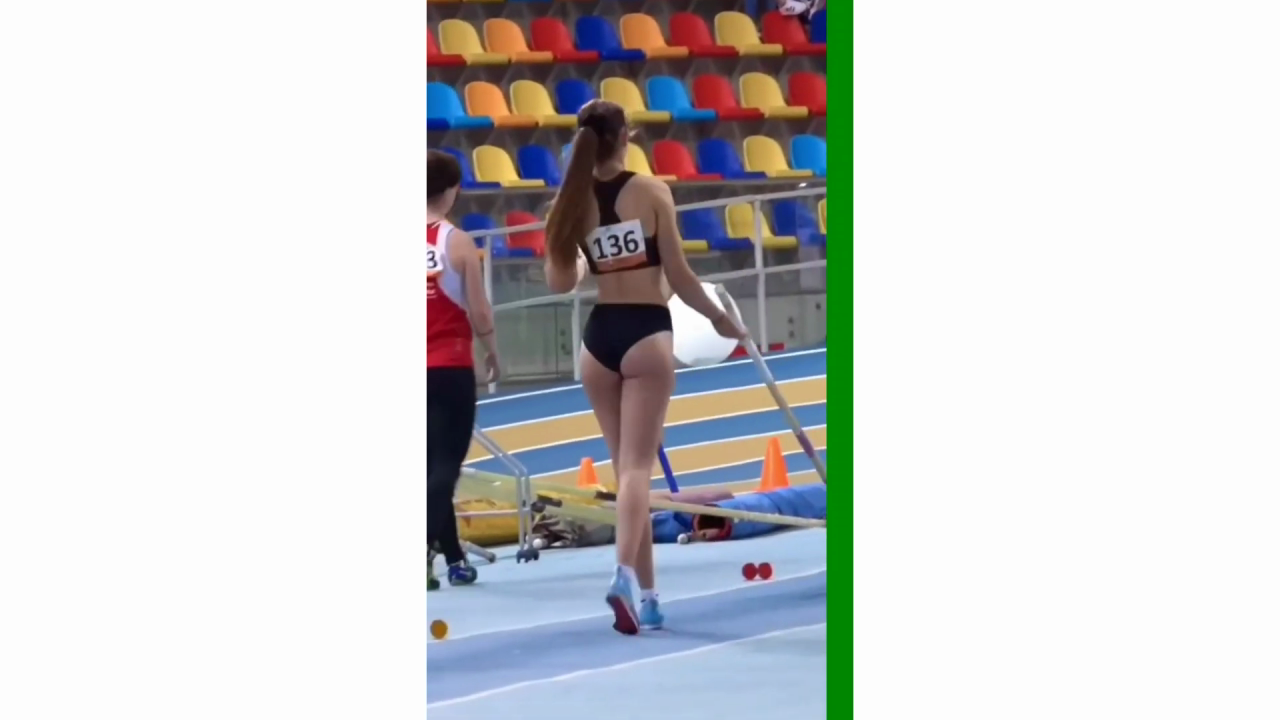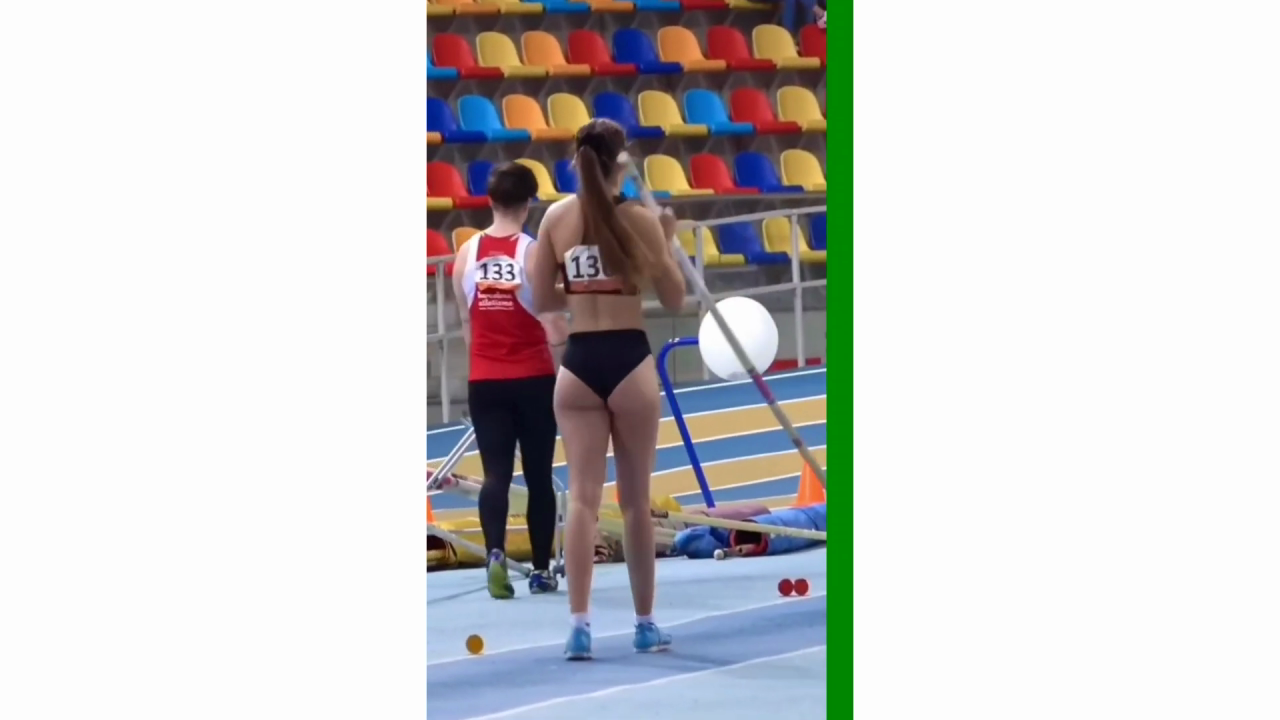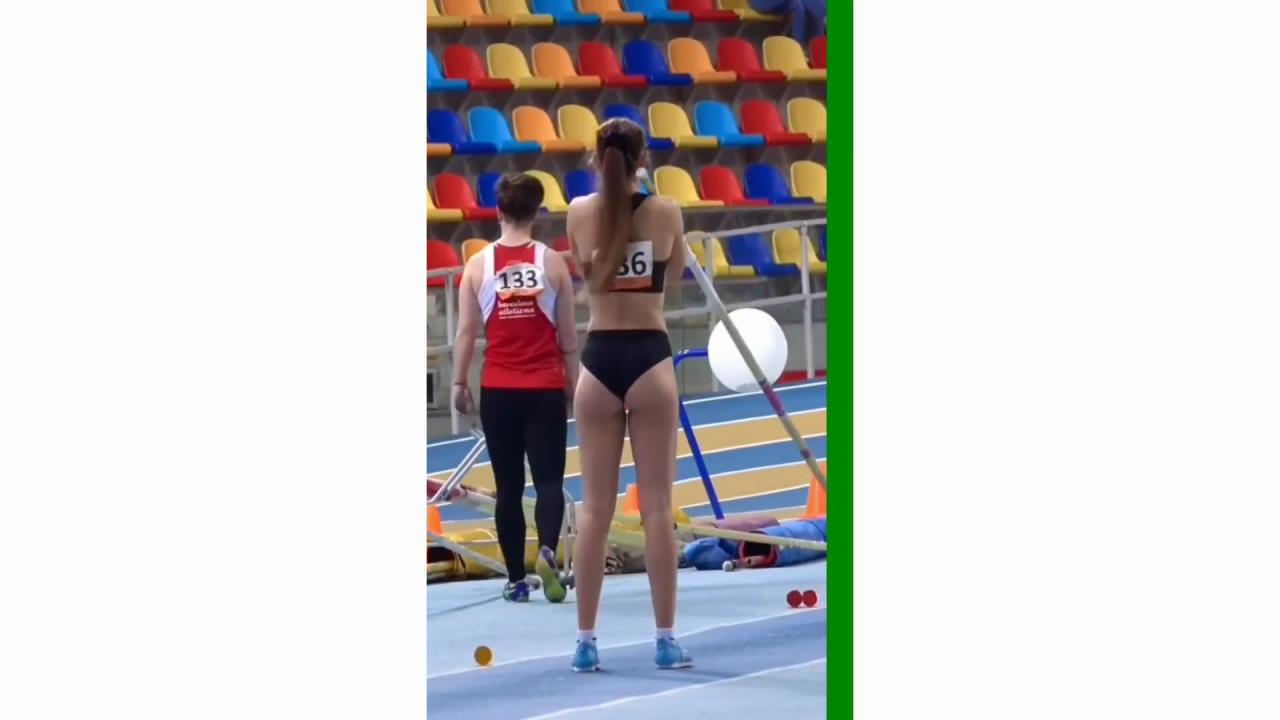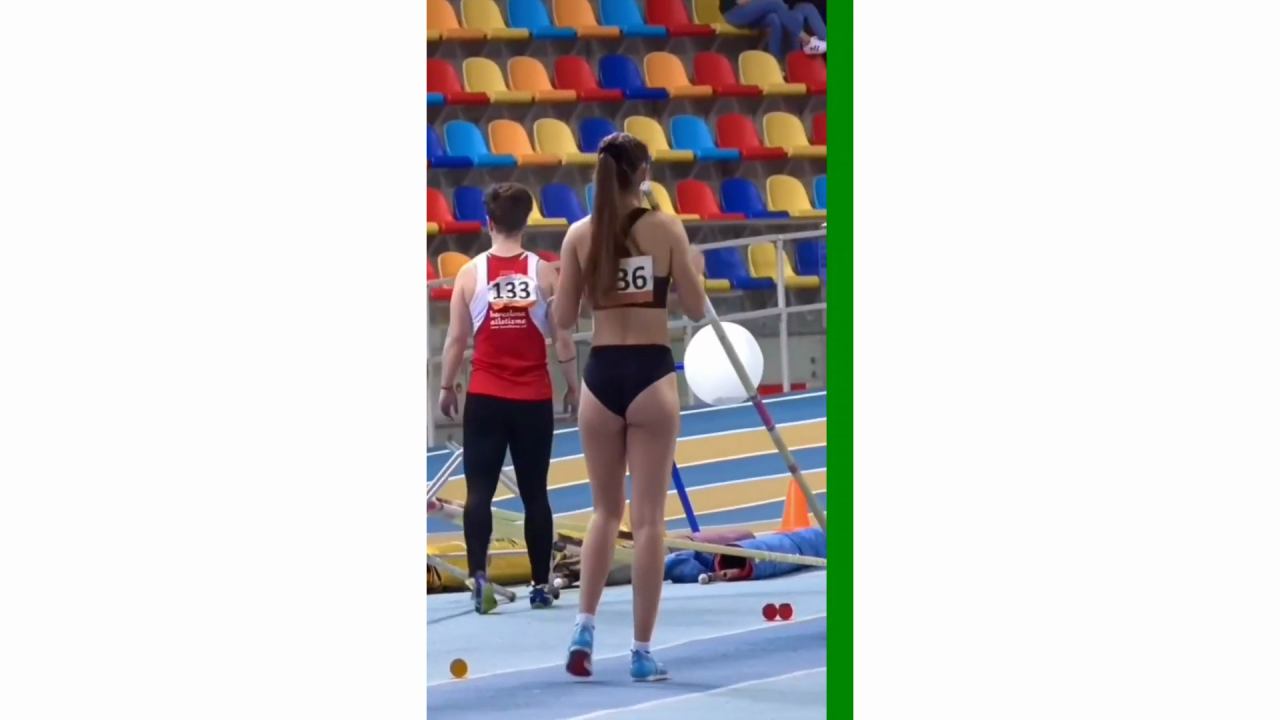
dt=0.7s
person 1, frame 1
left shoulder: (570, 199)
right shoulder: (653, 191)
left elbow: (559, 282)
right elbow: (678, 275)
right wrist: (719, 317)
left hip: (600, 337)
right hip: (647, 334)
left knee: (626, 469)
right knee: (639, 466)
left ankle: (644, 595)
right ankle: (626, 577)
person 1, frame 2
left shoulder: (556, 217)
right shoulder: (642, 220)
left elbow: (540, 299)
right elbow: (674, 300)
right wrist: (667, 243)
left hip: (577, 365)
right hip: (628, 361)
left knee: (582, 498)
right knee: (635, 502)
left ankle: (579, 624)
right ankle: (645, 624)
person 1, frame 3
left shoulder: (580, 211)
right shoulder: (666, 211)
left hip: (599, 361)
right hip: (650, 360)
left knee: (595, 507)
right knee: (657, 506)
left ankle: (586, 640)
right ankle: (666, 639)
person 1, frame 4
left shoulder: (579, 234)
right shoulder: (665, 227)
left elbow: (562, 318)
right elbow: (697, 309)
right wrist: (692, 268)
left hip: (600, 377)
right hip: (651, 376)
left knee: (605, 511)
right knee: (647, 519)
left ankle: (584, 626)
right ankle: (642, 651)
person 2, frame 1
right shoulder: (457, 241)
right elbow: (477, 308)
right wrist: (491, 352)
left hip: (418, 370)
right hip: (450, 368)
left knee: (437, 462)
right knee: (445, 464)
left ankle: (455, 559)
right ankle: (428, 544)
person 2, frame 2
left shoulder: (466, 252)
right shoulder: (536, 252)
left elbow: (467, 322)
right elbow: (553, 321)
left hip: (486, 381)
right hip: (534, 380)
left knee: (495, 475)
right knee: (539, 476)
left ankle: (496, 552)
right ankle: (541, 570)
person 2, frame 3
left shoulder: (478, 264)
right shoulder: (553, 262)
left elbow: (466, 331)
right elbow: (569, 330)
left wrist: (460, 383)
right wrist: (571, 379)
left hip: (498, 390)
right hip: (545, 390)
left knee: (508, 487)
right knee: (548, 481)
left ankle: (515, 580)
right ankle: (547, 550)
person 2, frame 4
left shoulder: (470, 273)
right shoulder: (544, 272)
left elbow: (456, 338)
right elbow: (562, 339)
left wrist: (446, 387)
right wrist: (573, 385)
left hip: (485, 397)
right hip: (534, 398)
left knee: (479, 491)
right knee: (535, 494)
left ankle: (477, 574)
right ankle: (541, 585)
